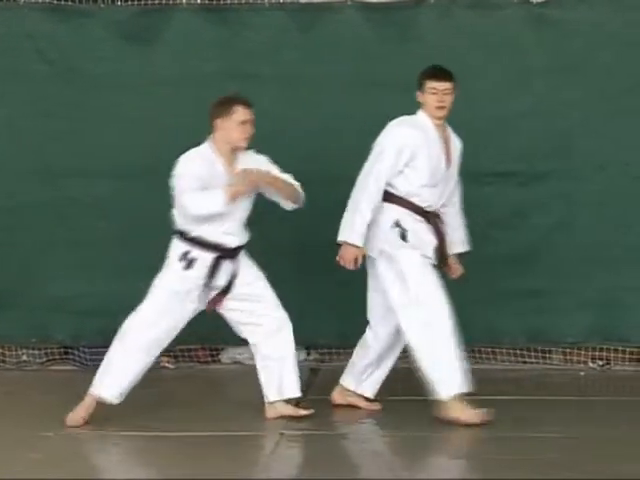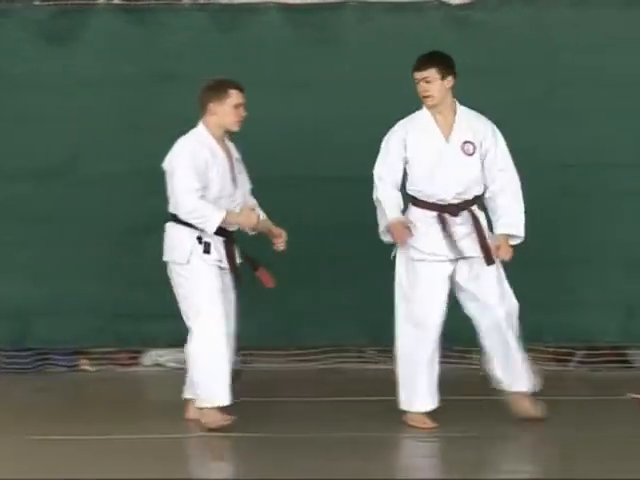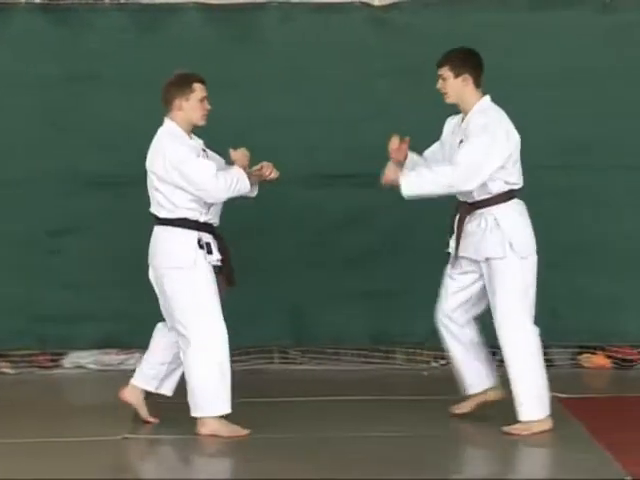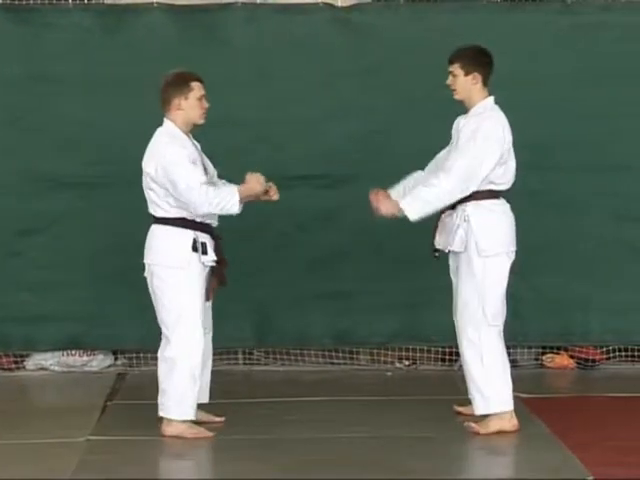
dt=0.5s
person 1, frame 1
left shoulder: (453, 141)
right shoulder: (402, 131)
left elbow: (450, 199)
right elbow: (369, 184)
left wrist: (453, 250)
right wrist: (352, 238)
left hip: (421, 234)
right hip: (396, 231)
left knee: (390, 319)
right knee: (430, 311)
left ankle: (350, 387)
right ankle: (450, 399)
person 1, frame 2
left shoulder: (480, 127)
right shoulder: (404, 130)
left elbow: (503, 181)
right elbow: (384, 182)
left wrist: (506, 233)
right wrist: (393, 219)
left hip: (468, 230)
right hip: (420, 235)
left knee: (498, 310)
right knee: (420, 323)
left ankle: (517, 386)
right ankle: (416, 404)
person 1, frame 3
left shoulder: (492, 124)
right shoulder: (455, 125)
left elbow: (463, 174)
right elbow: (433, 166)
left wrist: (404, 178)
right wrist: (403, 159)
left hip: (502, 229)
right hip: (470, 231)
left knee: (513, 324)
right knee: (451, 312)
left ankle: (536, 414)
right ankle: (482, 386)
person 1, frame 4
left shoulder: (488, 123)
right shoulder: (468, 122)
left elbow: (456, 179)
right elbow: (437, 170)
left wrist: (400, 206)
right wrist: (394, 195)
left hip: (483, 226)
right hip: (468, 227)
left knee: (479, 320)
right knee: (470, 318)
left ankle: (502, 412)
right ankle: (486, 400)
person 2, frame 1
left shoulder: (253, 162)
right shoulder: (192, 163)
left elbow: (295, 196)
right elbow: (195, 206)
left wrist: (273, 181)
right wrist: (238, 188)
left hip: (234, 263)
right hip: (190, 261)
left knee: (274, 324)
right knee: (146, 327)
left ankle: (277, 400)
right ankle: (96, 398)
person 2, frame 2
left shoulder: (229, 150)
right shoulder: (188, 148)
left elbow: (241, 199)
right elbow: (188, 205)
left wrist: (268, 226)
right wrist: (233, 219)
left hip: (217, 246)
right hip: (191, 247)
left knee: (220, 327)
right knee: (210, 326)
left ankle: (199, 401)
right ankle: (210, 405)
person 2, frame 3
left shoulder: (187, 143)
right shoulder: (171, 147)
left elbow: (221, 180)
right elbow: (215, 187)
left wrist: (256, 173)
right wrist: (240, 166)
left hip: (187, 247)
right hip: (182, 247)
left knee: (178, 328)
right knee: (206, 333)
left ankle: (137, 388)
right ankle: (210, 418)
person 2, frame 4
left shoulder: (185, 142)
right shoulder: (167, 146)
left elbow: (211, 191)
right elbow: (200, 199)
left wrist: (253, 190)
right wrist: (247, 191)
left hip: (191, 248)
right hip: (175, 248)
left knee: (198, 331)
right knee: (184, 334)
left ankle: (189, 407)
right ankle: (174, 419)
